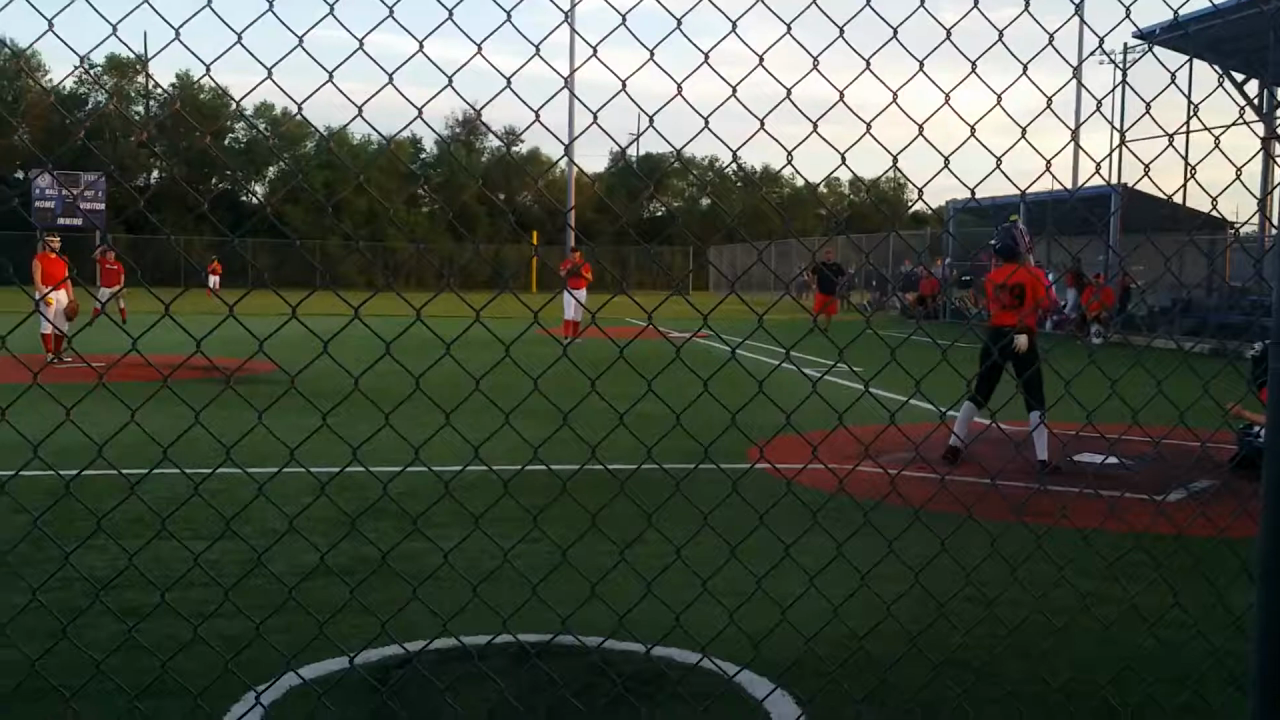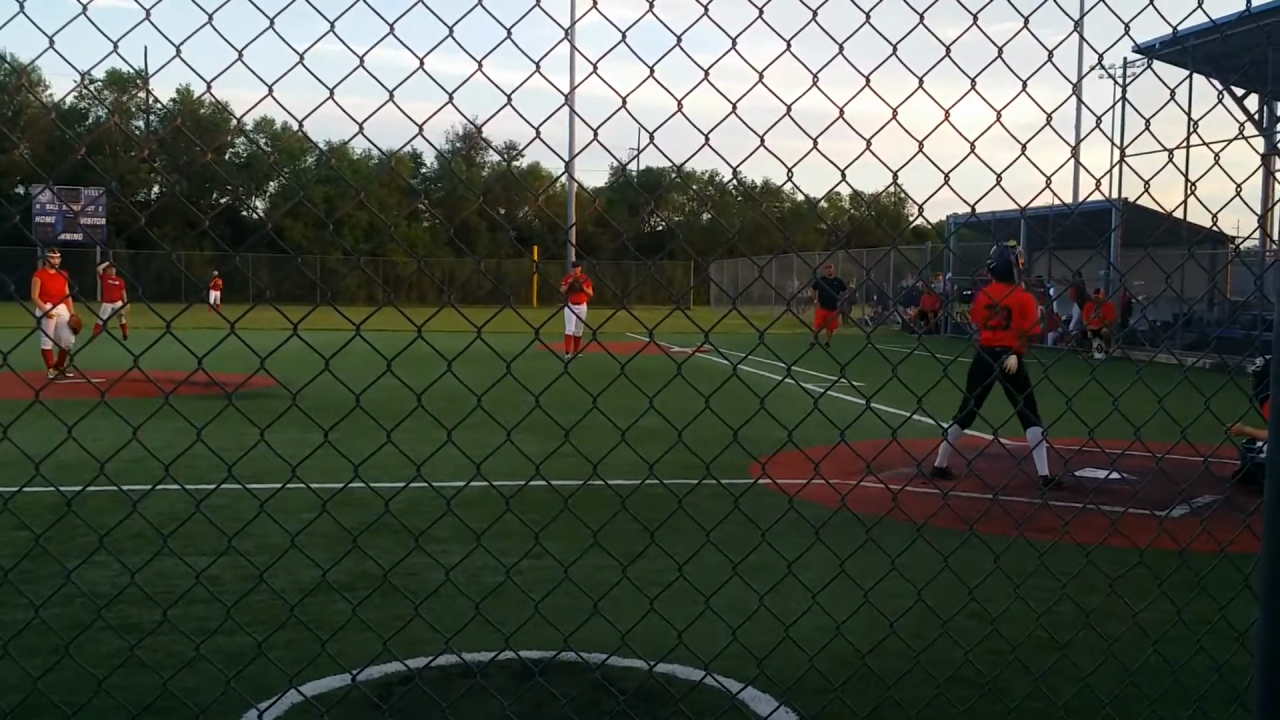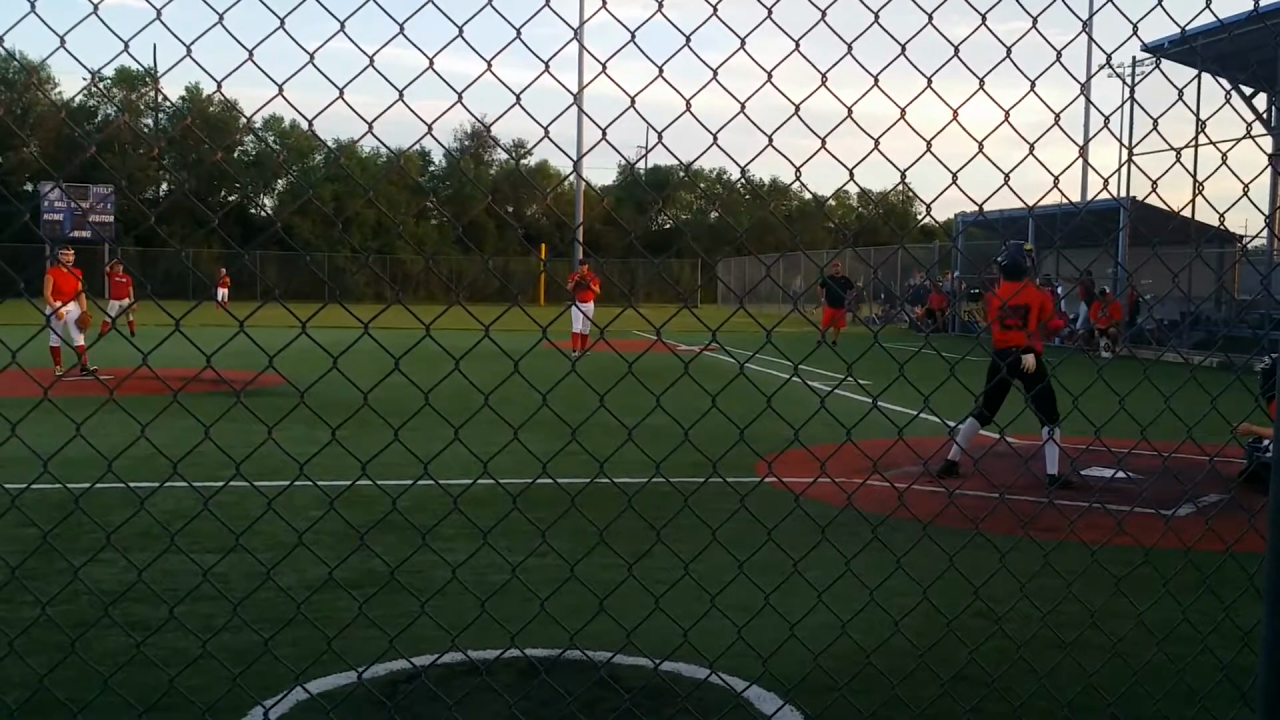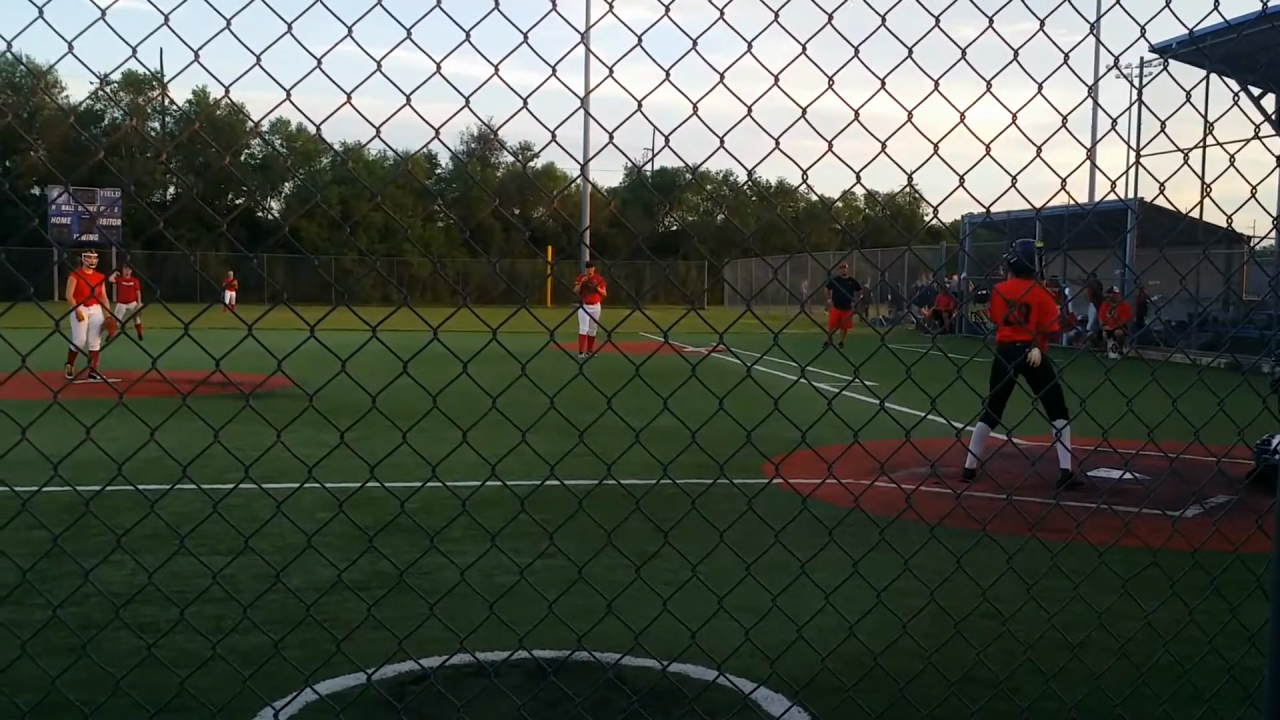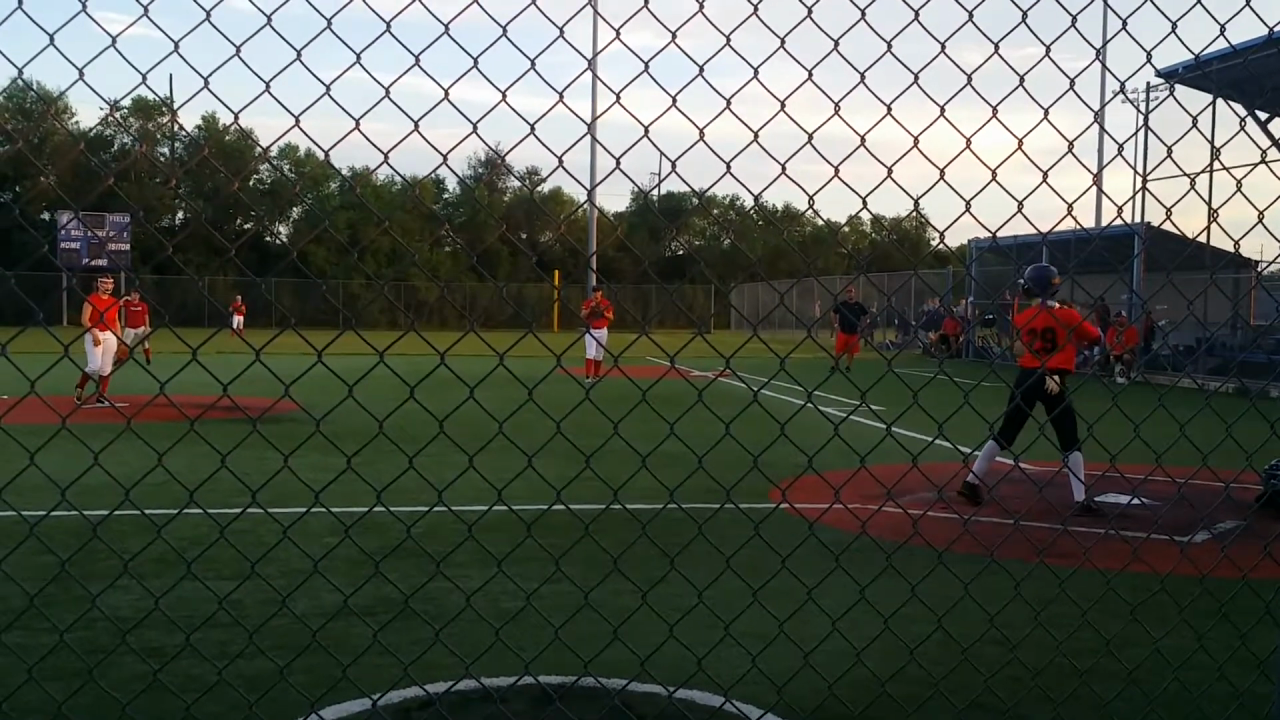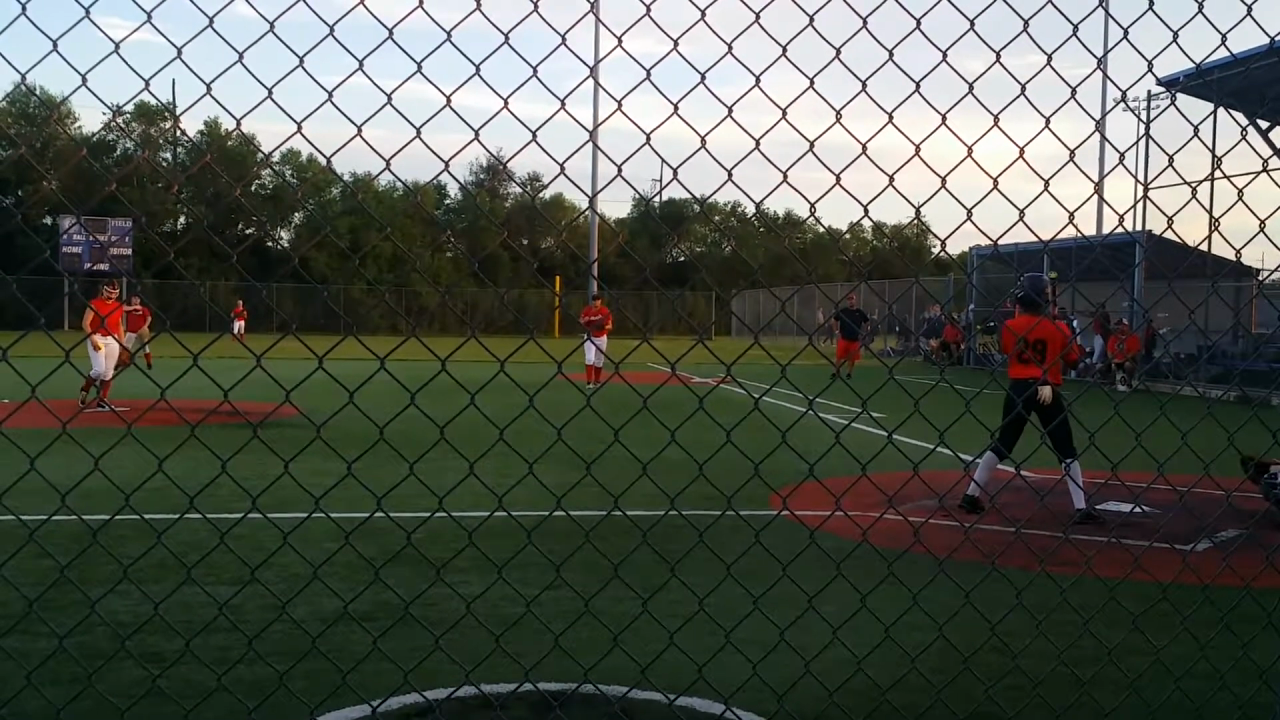
dt=0.5s
person 1, frame 1
left shoulder: (992, 278)
right shoulder: (1034, 275)
right elbow: (1046, 307)
left hip: (996, 336)
right hip: (1023, 339)
left knee: (979, 393)
right knee: (1035, 399)
left ankle: (954, 445)
right ankle: (1043, 460)
person 1, frame 2
left shoulder: (982, 295)
right shoulder: (1024, 298)
right elbow: (1029, 334)
left hip: (984, 357)
right hip: (1010, 359)
left knee: (966, 412)
right knee: (1030, 416)
left ankle: (940, 466)
right ankle: (1044, 475)
person 1, frame 3
left shoulder: (995, 295)
right shoulder: (1041, 295)
left elbow: (993, 328)
right elbow: (1054, 329)
left hip: (1002, 356)
right hip: (1029, 358)
left knee: (983, 412)
right knee: (1050, 416)
left ankle: (951, 461)
right ankle: (1053, 475)
person 1, frame 4
left shoulder: (999, 289)
right shoulder: (1042, 294)
right elbow: (1049, 331)
left hip: (1006, 353)
right hip: (1033, 354)
left knee: (991, 411)
right knee: (1058, 412)
left ankle: (970, 467)
right ankle: (1065, 471)
person 1, frame 5
left shoulder: (1021, 318)
right shoulder: (1067, 316)
right elbow: (1096, 339)
left hip: (1025, 379)
right hip: (1053, 381)
left knee: (1004, 434)
right knee: (1070, 442)
left ankle: (971, 482)
right ankle: (1081, 500)
person 1, frame 6
left shoulder: (1010, 327)
right shoulder: (1058, 329)
right elbow: (1073, 361)
left hip: (1018, 389)
right hip: (1047, 391)
left knee: (1001, 445)
right knee: (1067, 451)
left ankle: (971, 495)
right ankle: (1082, 509)
